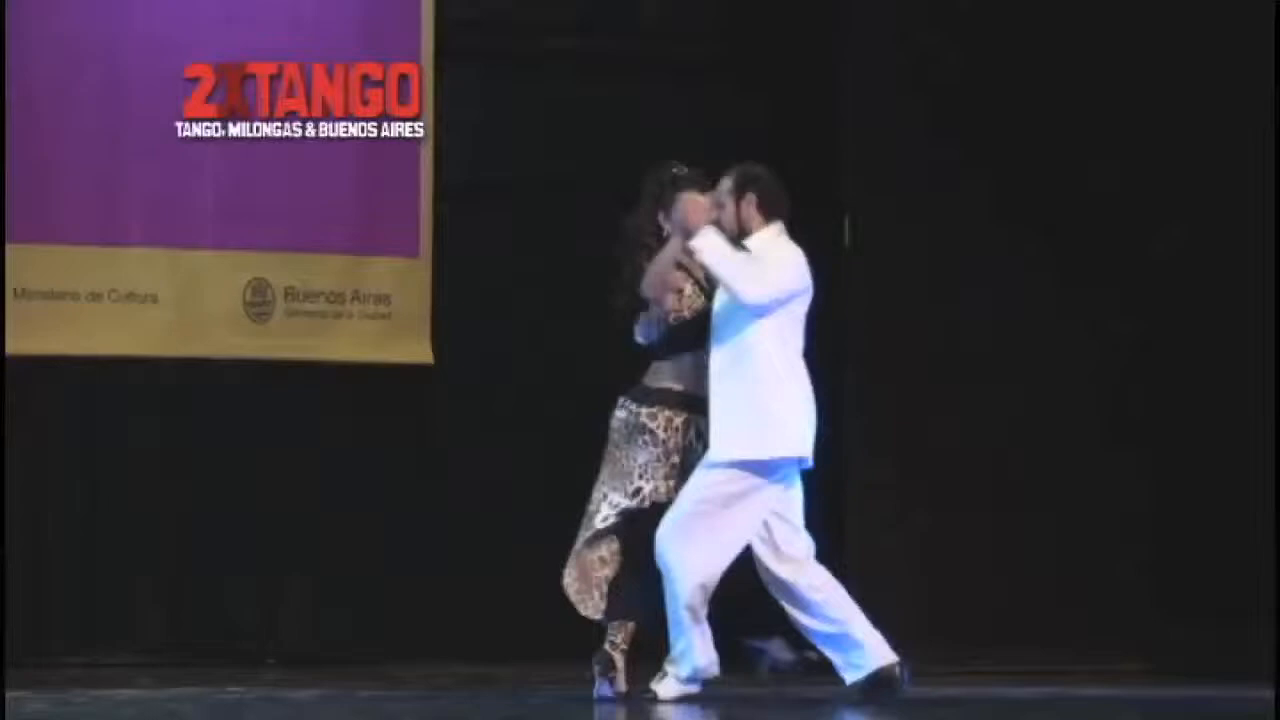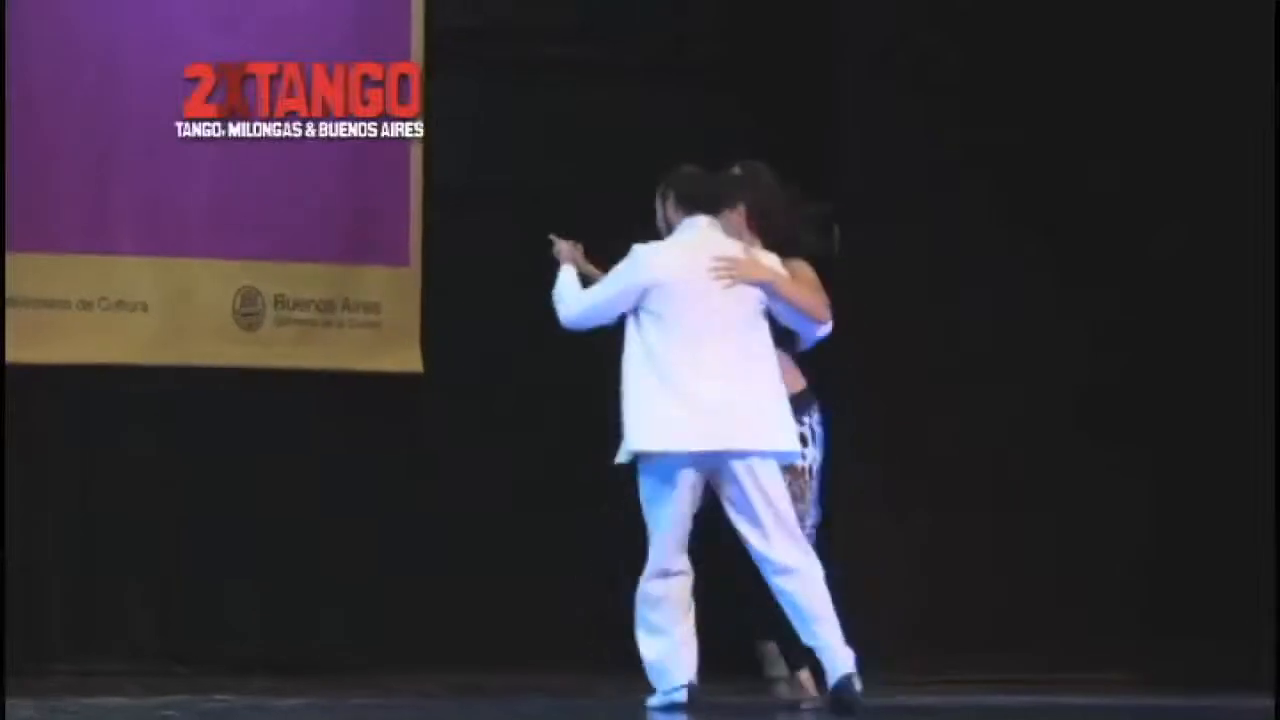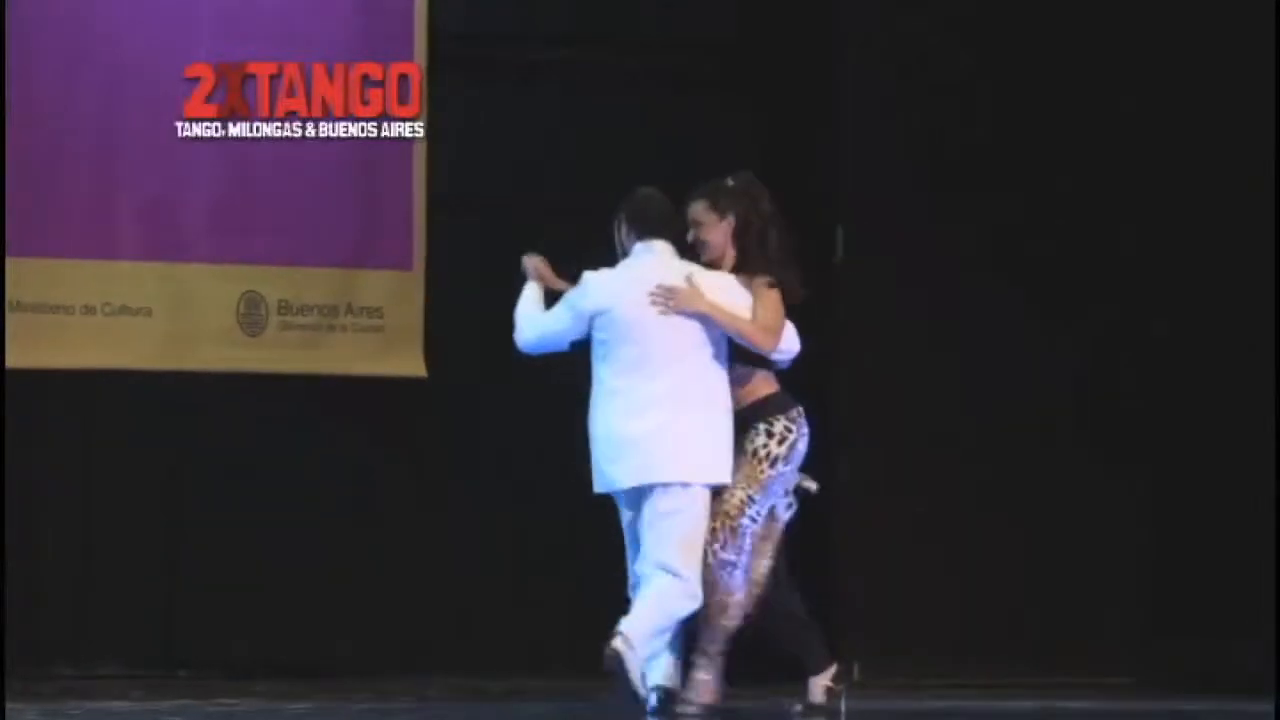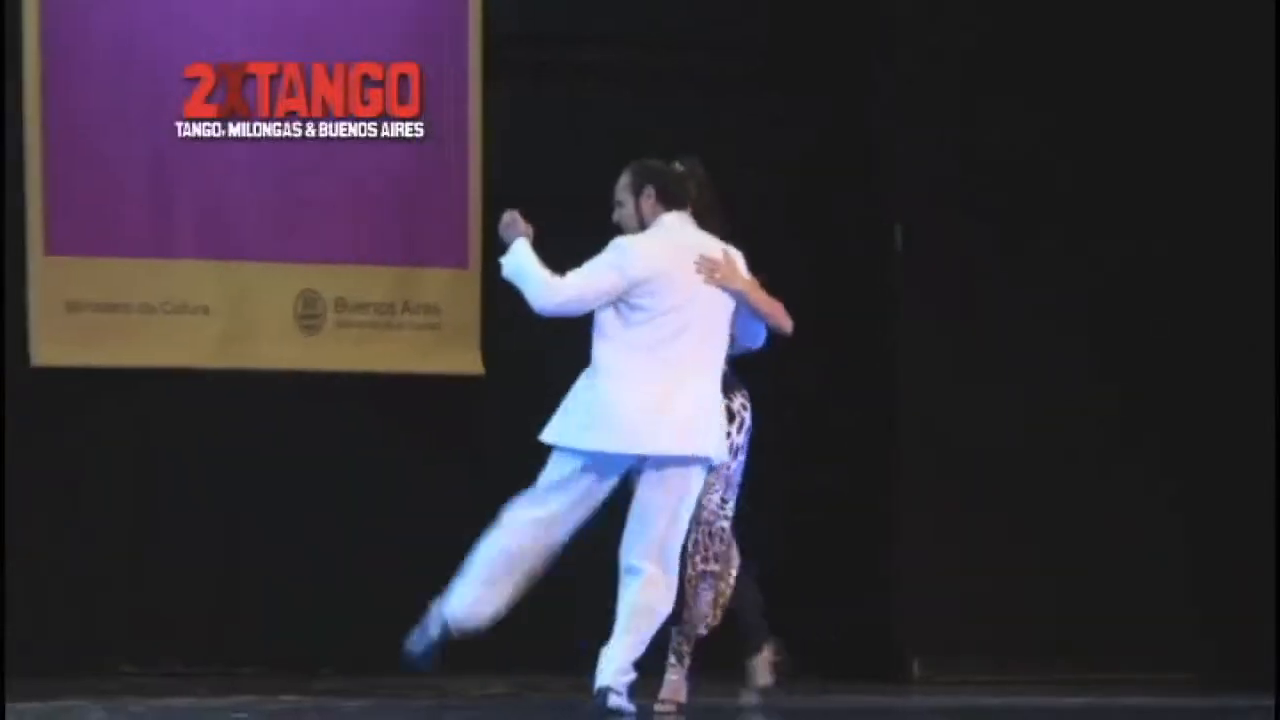
dt=0.4s
person 1, frame 1
left shoulder: (704, 275)
right shoulder: (661, 273)
right elbow: (652, 289)
right wrist: (678, 245)
left hip: (699, 418)
right hip: (655, 416)
right knee: (644, 540)
right ankle: (613, 661)
person 1, frame 2
left shoulder: (789, 268)
right shoulder: (714, 267)
left elbow: (820, 314)
left wrist: (769, 276)
right wrist: (585, 269)
left hip: (791, 415)
left ankle: (797, 666)
right ankle: (779, 662)
person 1, frame 3
left shoulder: (760, 287)
right shoulder: (701, 284)
left elbow: (766, 341)
left wrist: (704, 308)
left hip: (770, 426)
right hip: (735, 430)
left knee: (726, 538)
right knee: (754, 558)
left ankle: (707, 672)
right ankle: (819, 672)
person 1, frame 4
left shoulder: (717, 265)
left elbow: (781, 323)
left wrist: (736, 284)
left hip: (717, 408)
left knee: (702, 541)
right knee: (698, 541)
left ankle: (678, 674)
right ankle: (756, 648)
person 2, frame 1
left shoulder: (783, 257)
right shoulder: (757, 261)
left elbow: (754, 291)
left wrist: (702, 235)
left hip: (764, 434)
right hip: (764, 433)
left knee: (680, 541)
right knee: (787, 563)
left ankle: (689, 667)
right ankle: (873, 660)
person 2, frame 2
left shoulder: (649, 260)
right shoulder: (757, 263)
left elbow: (575, 314)
right elbow: (816, 324)
left wrist: (568, 269)
right wrist: (784, 353)
left hip: (674, 429)
right hip: (748, 427)
left knee: (666, 563)
right knee: (788, 554)
right ankle: (838, 668)
person 2, frame 3
left shoulder: (599, 288)
right shoulder: (717, 286)
left elbow: (530, 338)
right elbow: (785, 347)
left wrist: (535, 285)
left hip: (621, 451)
right hip: (685, 449)
left knee: (648, 574)
right knee: (673, 577)
right ankle: (631, 645)
person 2, frame 4
left shoulder: (634, 253)
right shoulder: (728, 261)
left elbow: (554, 297)
right elbow: (751, 336)
left wrist: (518, 246)
left hip: (613, 416)
right hip: (685, 430)
left knee: (540, 521)
right knee: (650, 564)
left ankle: (455, 615)
